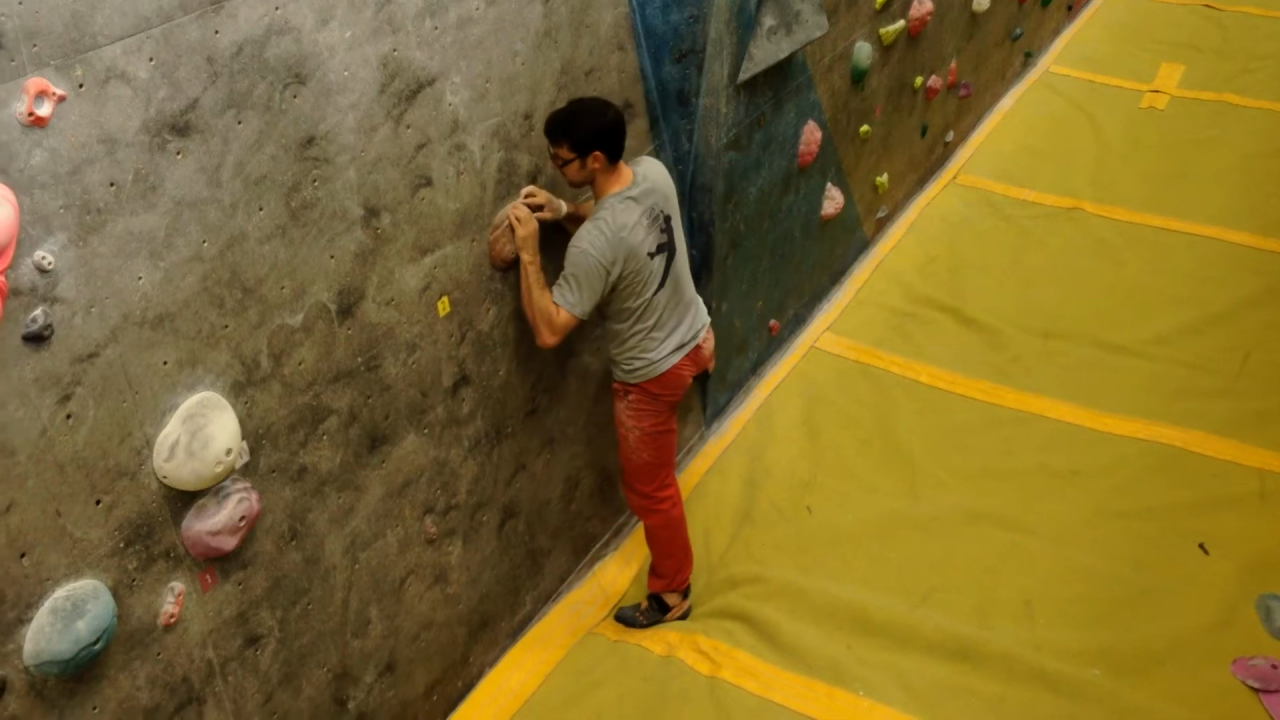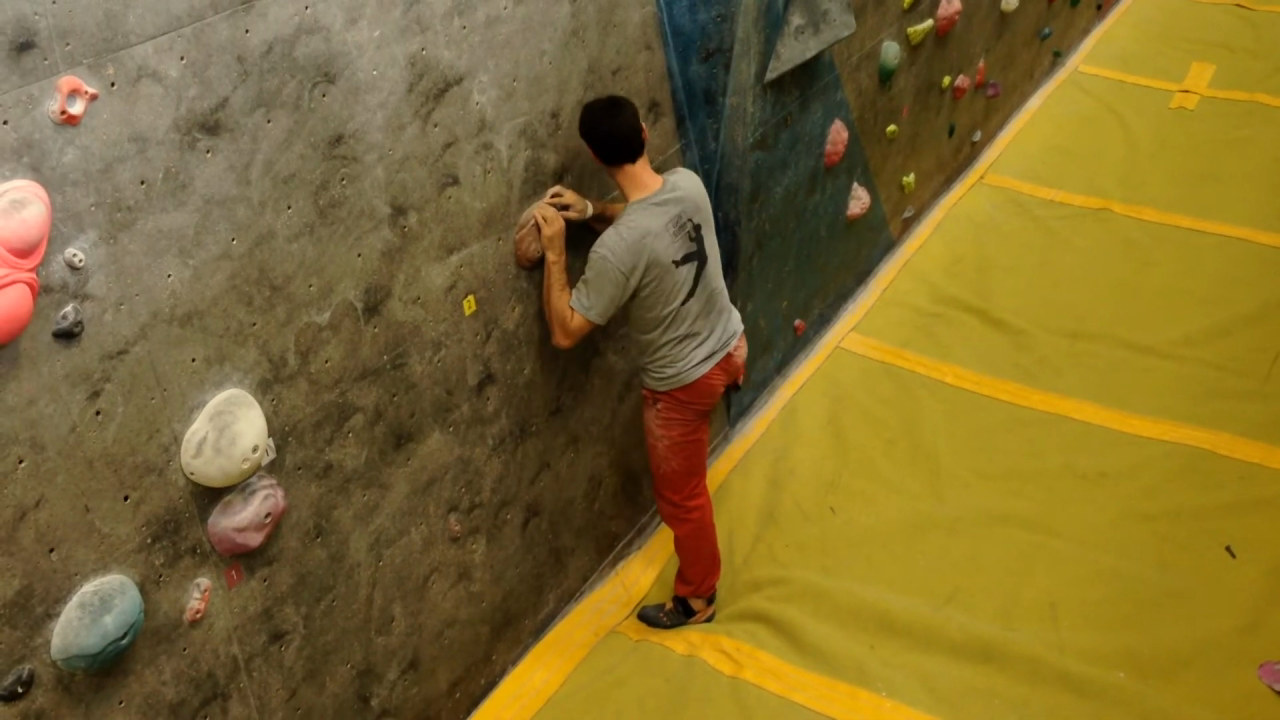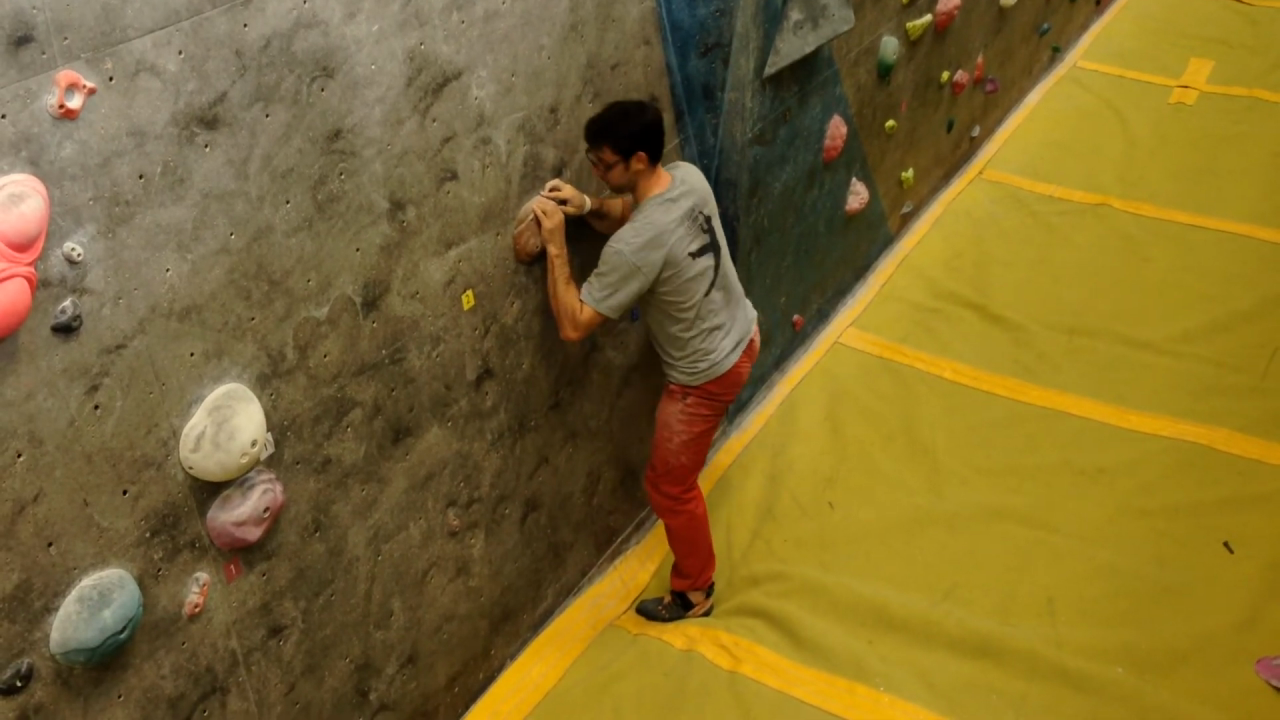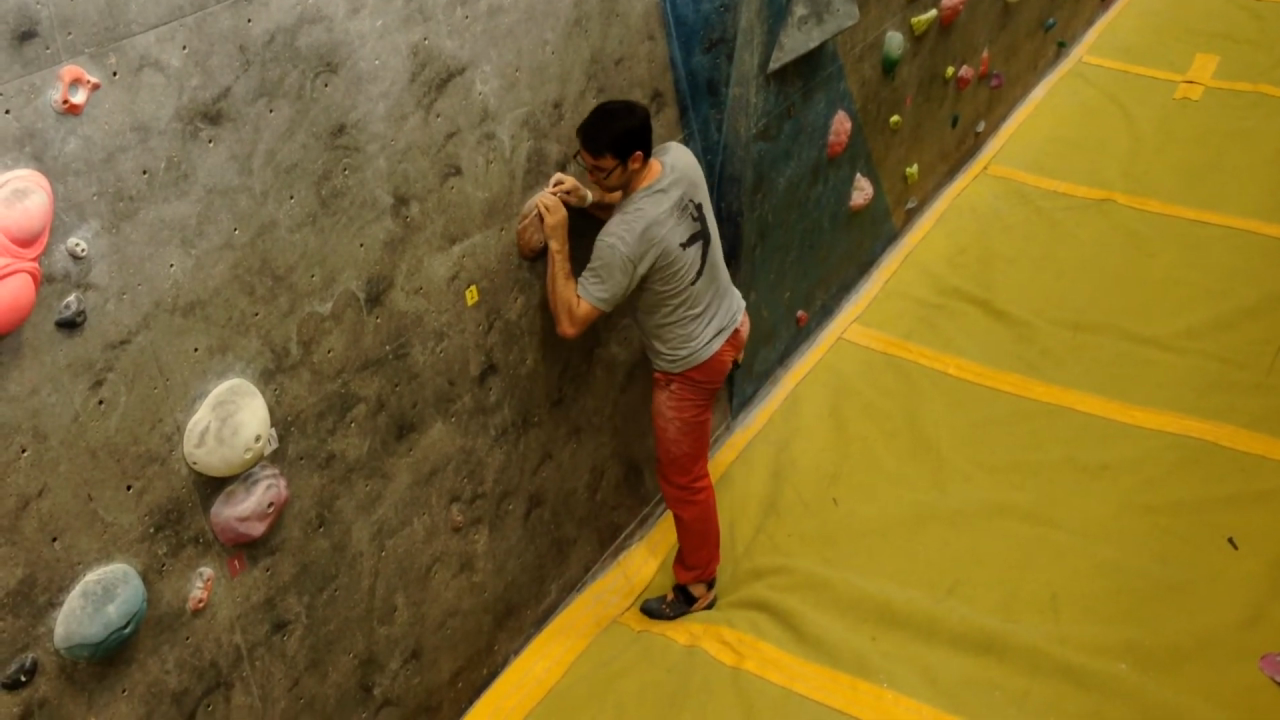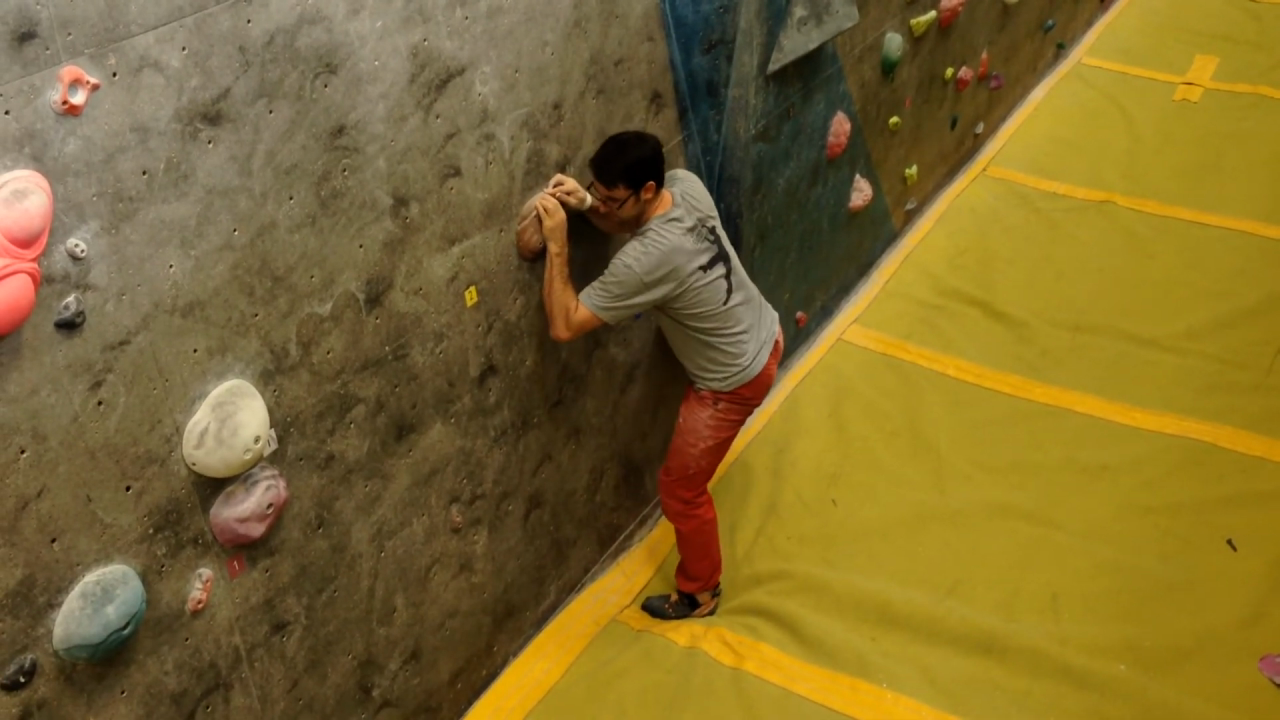
dt=1s
person 1, frame 1
left shoulder: (594, 245)
right shoulder: (653, 172)
left elbow: (549, 331)
left wrist: (529, 253)
right wrist: (564, 209)
left hip: (651, 376)
right hip: (696, 334)
left knee: (650, 490)
left ankle: (671, 594)
right ankle: (702, 370)
person 1, frame 2
left shoulder: (618, 248)
right shoulder: (687, 183)
left elbow: (565, 332)
left wrist: (554, 251)
right wrist: (592, 210)
left hip: (682, 384)
right hip: (730, 343)
left knee: (681, 498)
left ankle: (696, 599)
right ankle: (730, 384)
person 1, frame 3
left shoulder: (634, 247)
right shoulder: (689, 176)
left elbow: (573, 325)
left wrist: (555, 245)
right wrist: (589, 206)
left hip: (706, 376)
right hip: (743, 335)
left knee: (670, 487)
left ankle: (694, 593)
person 1, frame 4
left shoulder: (623, 240)
right shoulder: (680, 158)
left elbow: (570, 322)
left wrist: (557, 239)
right wrist: (590, 200)
left hip: (692, 363)
right hip: (732, 321)
left knee: (682, 479)
left ankle: (697, 585)
person 1, frame 5
left shoulder: (644, 262)
right shoulder: (686, 184)
left elbow: (564, 325)
right elbow: (633, 224)
left wrist: (556, 244)
right wrist: (586, 204)
left hip: (736, 380)
right hip: (765, 334)
left knee: (680, 489)
left ankle: (699, 592)
